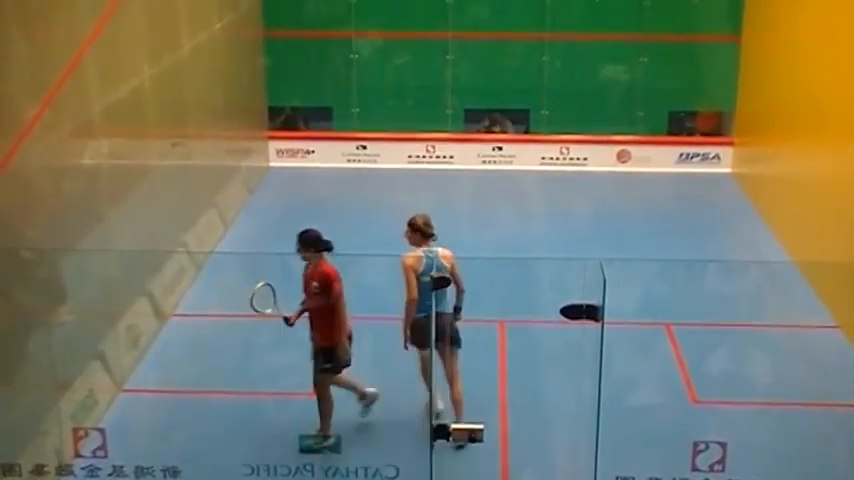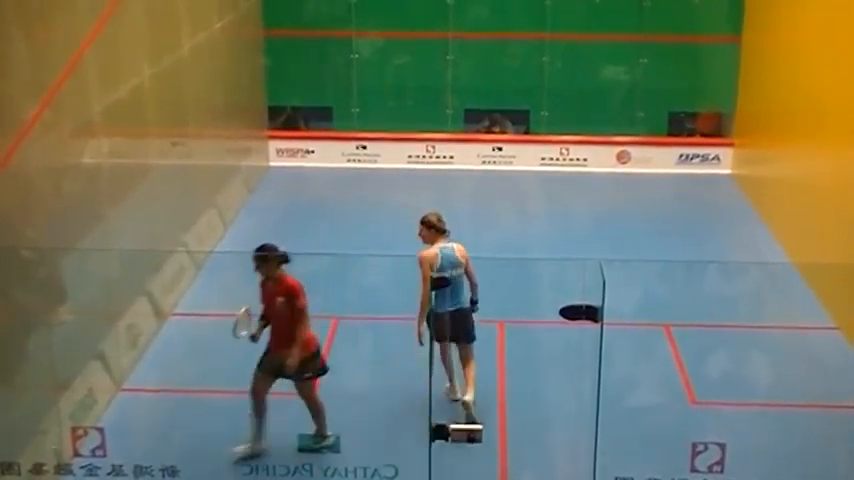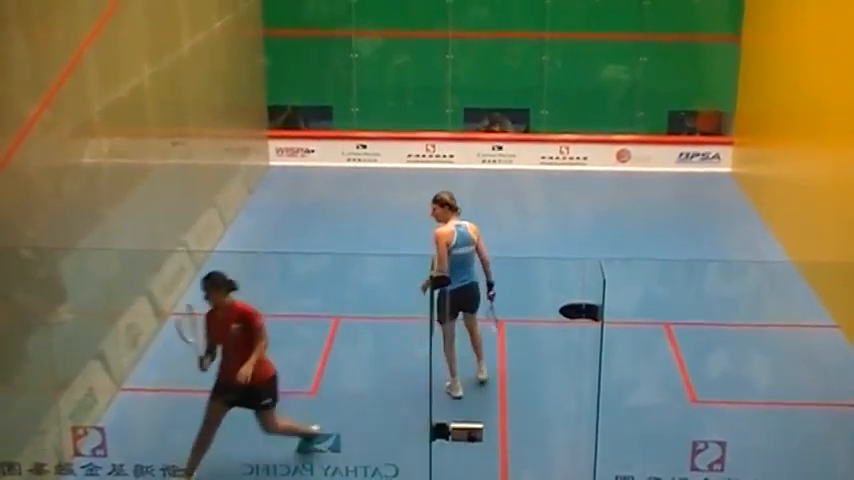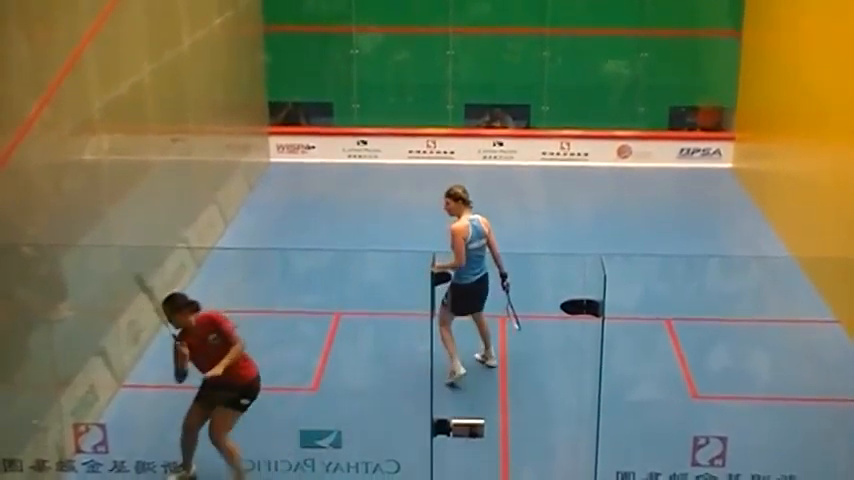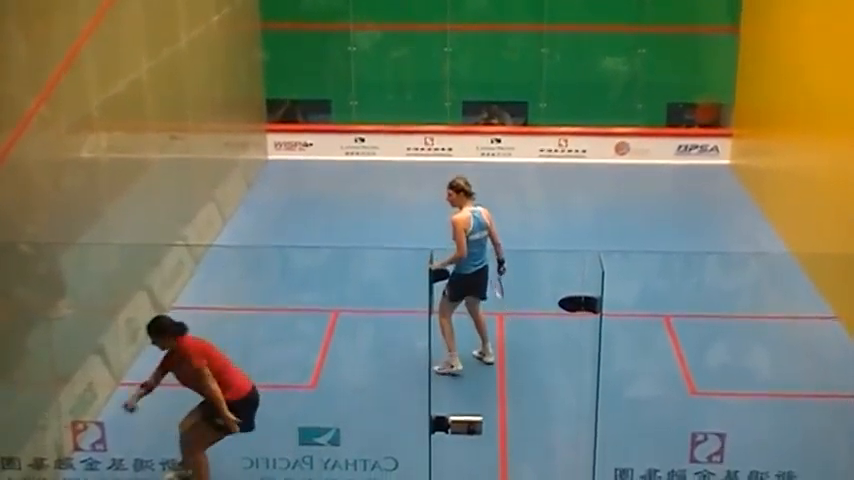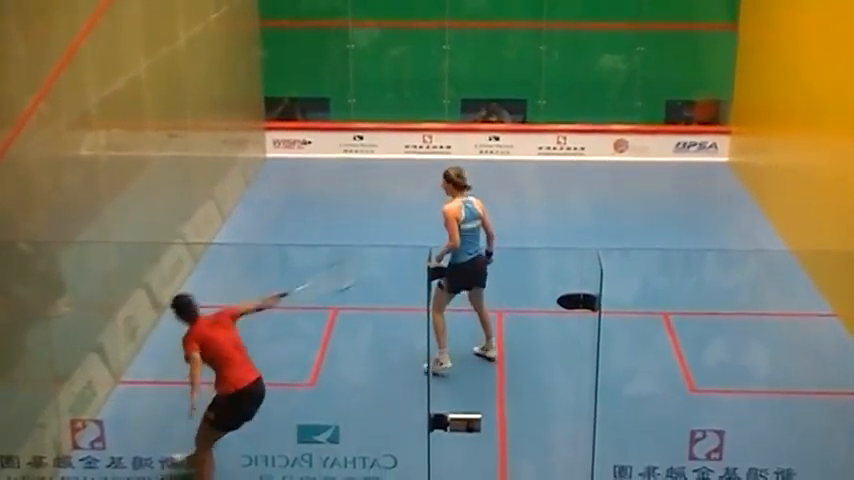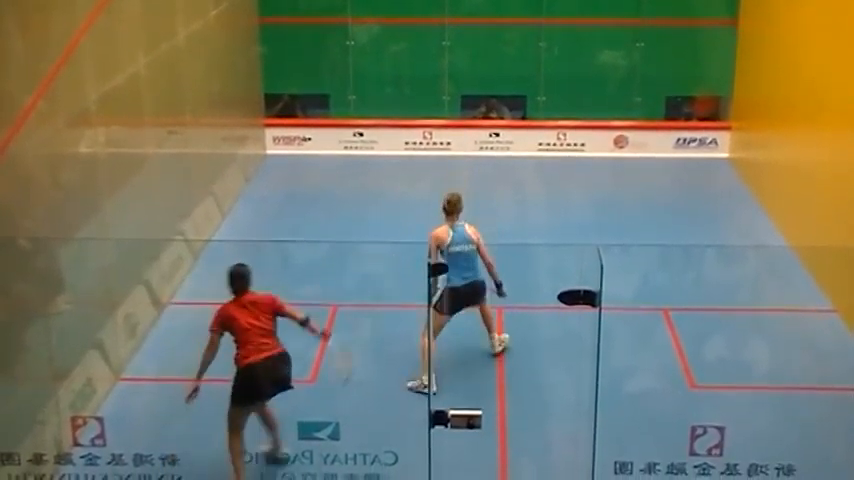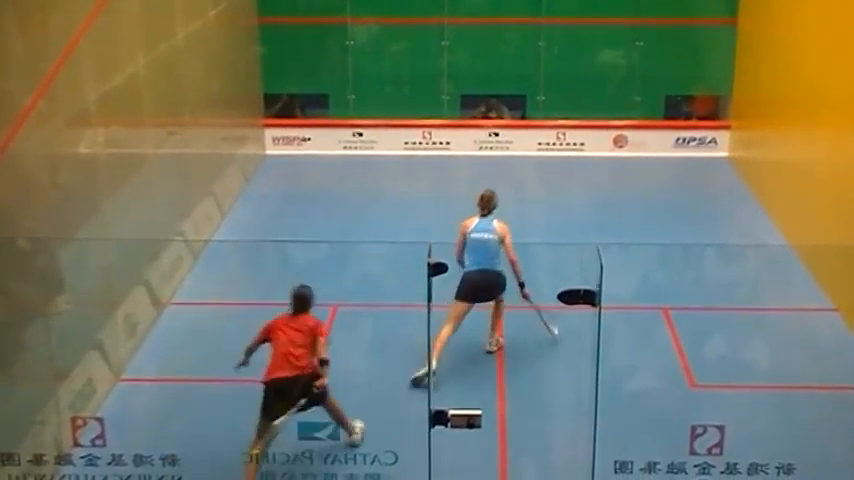
dt=0.2s
person 1, frame 1
left shoulder: (409, 259)
right shoulder: (447, 255)
left elbow: (412, 298)
right elbow: (460, 289)
left wrist: (405, 329)
right wrist: (457, 309)
left hip: (421, 321)
right hip: (444, 319)
left knee: (424, 361)
right knee: (453, 376)
left ankle: (435, 401)
person 1, frame 2
left shoulder: (426, 256)
right shoulder: (460, 250)
left elbow: (426, 293)
right elbow: (473, 282)
left wrist: (420, 323)
right wrist: (473, 301)
left hip: (440, 315)
right hip: (463, 313)
left knee: (445, 350)
right knee: (468, 360)
left ankle: (453, 389)
right ankle: (468, 395)
person 1, frame 3
left shoulder: (441, 233)
right shoulder: (472, 228)
left elbow: (442, 270)
right elbow: (485, 260)
left wrist: (428, 281)
right wrist: (490, 283)
left hip: (450, 293)
right hip: (471, 289)
left knee: (448, 340)
right knee: (472, 327)
left ankle: (456, 386)
right ankle: (481, 370)
person 1, frame 4
left shoulder: (457, 228)
right shoulder: (483, 222)
left elbow: (459, 263)
right elbow: (495, 253)
left wrist: (440, 267)
right wrist: (503, 275)
left hip: (463, 285)
right hip: (482, 281)
left knee: (444, 324)
right knee: (478, 317)
left ankle: (456, 367)
right ankle: (489, 355)
person 1, frame 5
left shoulder: (459, 219)
right shoulder: (485, 213)
left elbow: (462, 253)
right elbow: (497, 244)
left wrist: (442, 264)
right wrist: (501, 262)
left hip: (464, 276)
right hip: (482, 273)
left knee: (444, 315)
right knee: (474, 311)
left ankle: (453, 362)
right ankle: (487, 352)
person 1, frame 6
left shoulder: (449, 209)
right shoulder: (478, 204)
left elbow: (454, 244)
right elbow: (491, 234)
left wrist: (439, 257)
right wrist: (489, 253)
left hip: (460, 267)
right hip: (479, 263)
left knee: (436, 309)
right knee: (478, 305)
left ankle: (443, 359)
right ankle: (489, 348)
person 1, frame 7
left shoulder: (437, 235)
right shoulder: (472, 232)
right elbow: (488, 262)
left wrist: (433, 288)
right wrist: (498, 284)
left hip: (455, 291)
right hip: (477, 287)
left knee: (429, 334)
right knee: (482, 303)
left ankle: (427, 381)
right ankle: (495, 341)
person 1, frame 8
left shoulder: (467, 224)
right shoulder: (501, 227)
left elbow: (459, 257)
right elbow: (512, 259)
right wrist: (521, 285)
left hip: (471, 278)
right hip: (494, 278)
left knee: (450, 324)
right knee: (499, 299)
left ankle: (431, 365)
right ankle: (494, 340)
person 2, frame 1
left shoulder: (328, 273)
right shoulder: (309, 269)
left elbow: (340, 308)
left wrist: (342, 341)
right wrist: (298, 313)
left hip: (333, 340)
right hip: (320, 337)
left knee: (320, 386)
right knee: (325, 380)
left ankle: (325, 434)
right ankle: (366, 394)
person 2, frame 2
left shoulder: (292, 286)
right shoulder: (266, 284)
left elbow: (304, 322)
left wrist: (294, 353)
right wrist: (259, 329)
left hip: (302, 351)
right hip: (276, 349)
left knee: (307, 396)
right knee: (256, 393)
left ankle: (323, 434)
right ankle: (257, 443)
person 2, frame 3
left shoulder: (245, 312)
right shoulder: (211, 317)
left elbow: (262, 342)
right elbow: (212, 346)
left wrist: (249, 365)
right wrist: (204, 359)
left hip: (260, 377)
right hip: (229, 377)
left knee: (270, 427)
right knee: (209, 425)
left ankle: (309, 432)
person 2, frame 4
left shoulder: (213, 320)
right shoulder: (182, 341)
left elbow: (238, 345)
right elbow: (180, 377)
left wrist: (220, 366)
right wrist: (182, 361)
left hip: (244, 380)
right hip: (217, 382)
left knee: (217, 435)
right knee: (189, 427)
person 2, frame 5
left shoulder: (189, 349)
right shoulder: (171, 356)
left elbow: (209, 382)
right elbow: (153, 380)
left wrist: (225, 414)
right wrist: (135, 397)
left hip: (239, 400)
right hip: (234, 396)
left knee: (194, 448)
right knee: (186, 429)
person 2, frame 6
left shoulder: (191, 337)
right shoulder: (222, 317)
left elbow: (196, 367)
right elbow: (248, 308)
left wrist: (194, 398)
right wrist: (266, 303)
left hip: (234, 394)
right hip: (256, 386)
left knee: (203, 443)
right knee: (211, 422)
right ankle: (194, 460)
person 2, frame 7
left shoulder: (224, 312)
right shoulder: (267, 299)
left elbow: (211, 348)
right elbow: (297, 316)
left wrist: (198, 380)
right wrist: (316, 331)
left hip: (250, 368)
right hip: (277, 361)
left knee: (235, 430)
right knee: (258, 405)
right ankle: (277, 449)
person 2, frame 8
left shoulder: (275, 323)
right shoulder: (314, 324)
left elbow: (251, 347)
right elbow: (322, 351)
left wrist: (245, 360)
right wrist: (323, 376)
left hip: (275, 384)
right hip: (304, 378)
left knee: (261, 440)
right knee: (324, 398)
right ankle: (352, 431)
